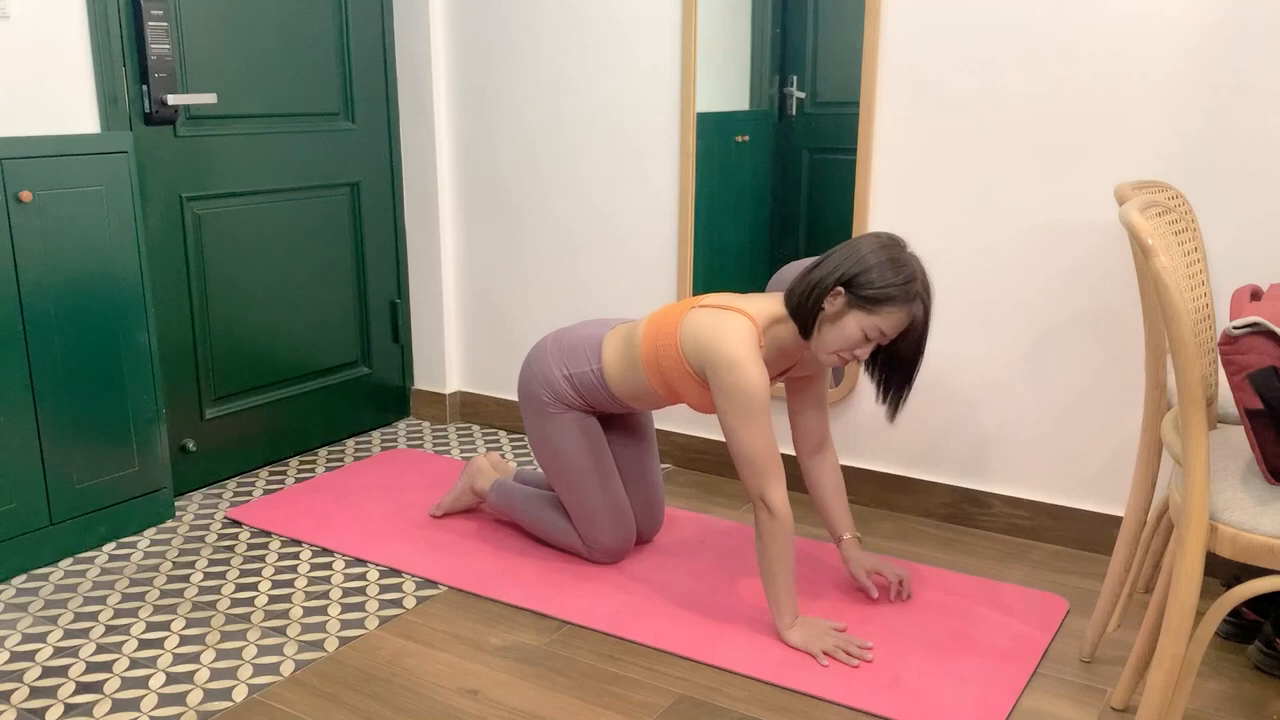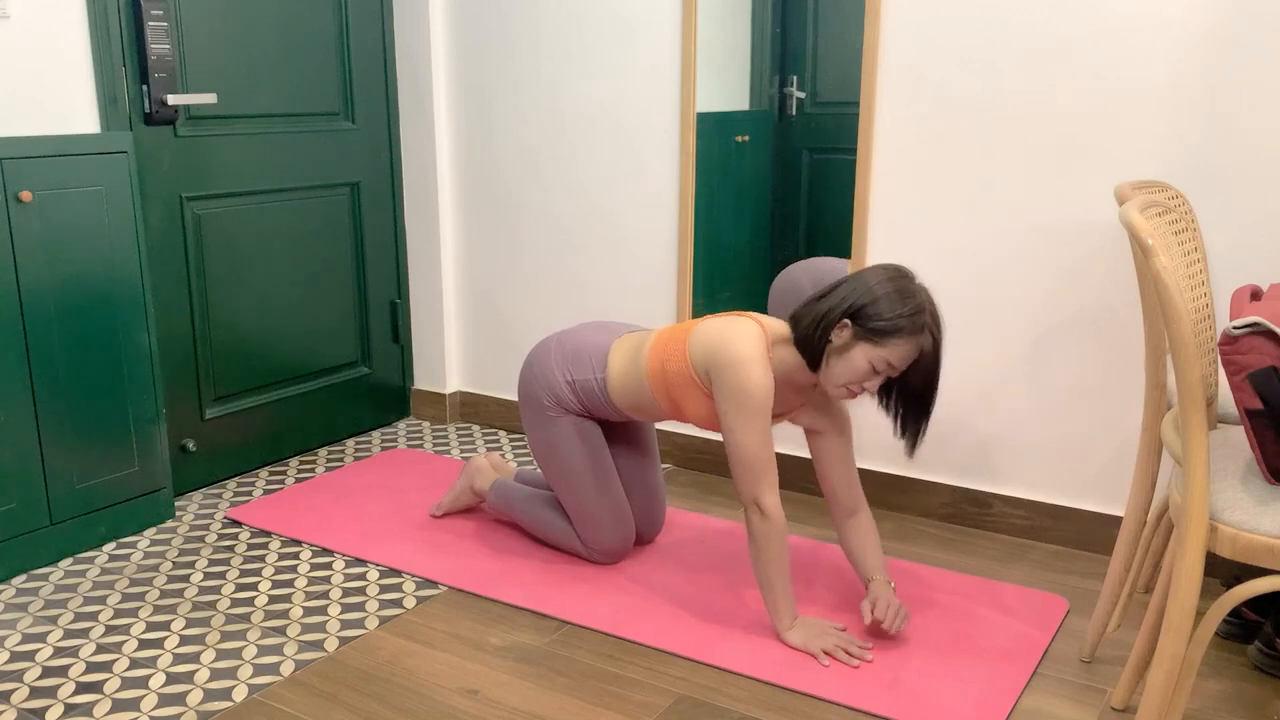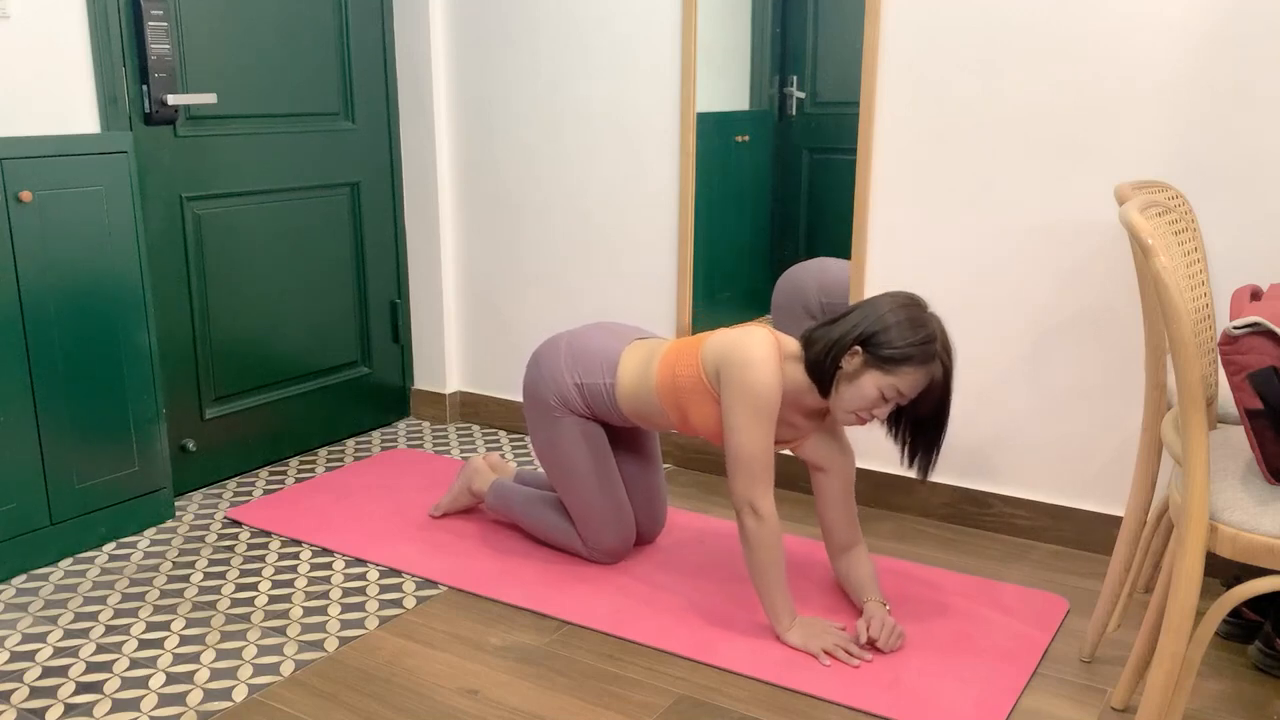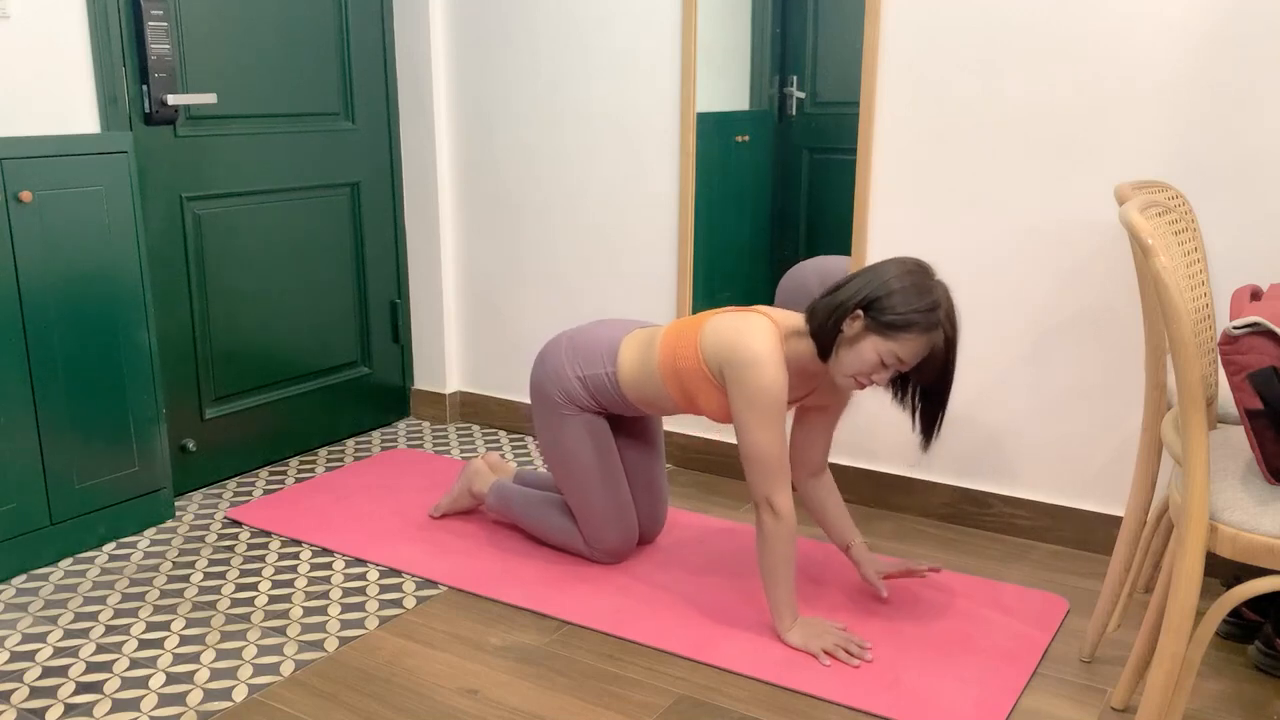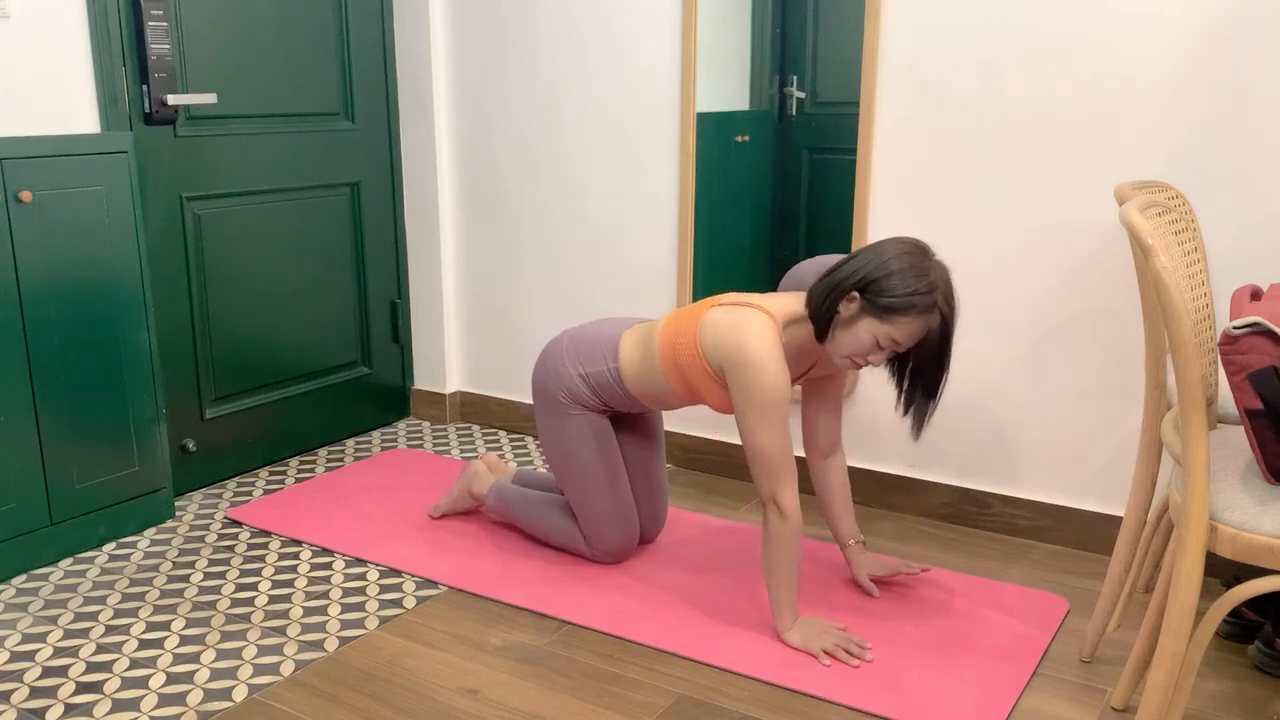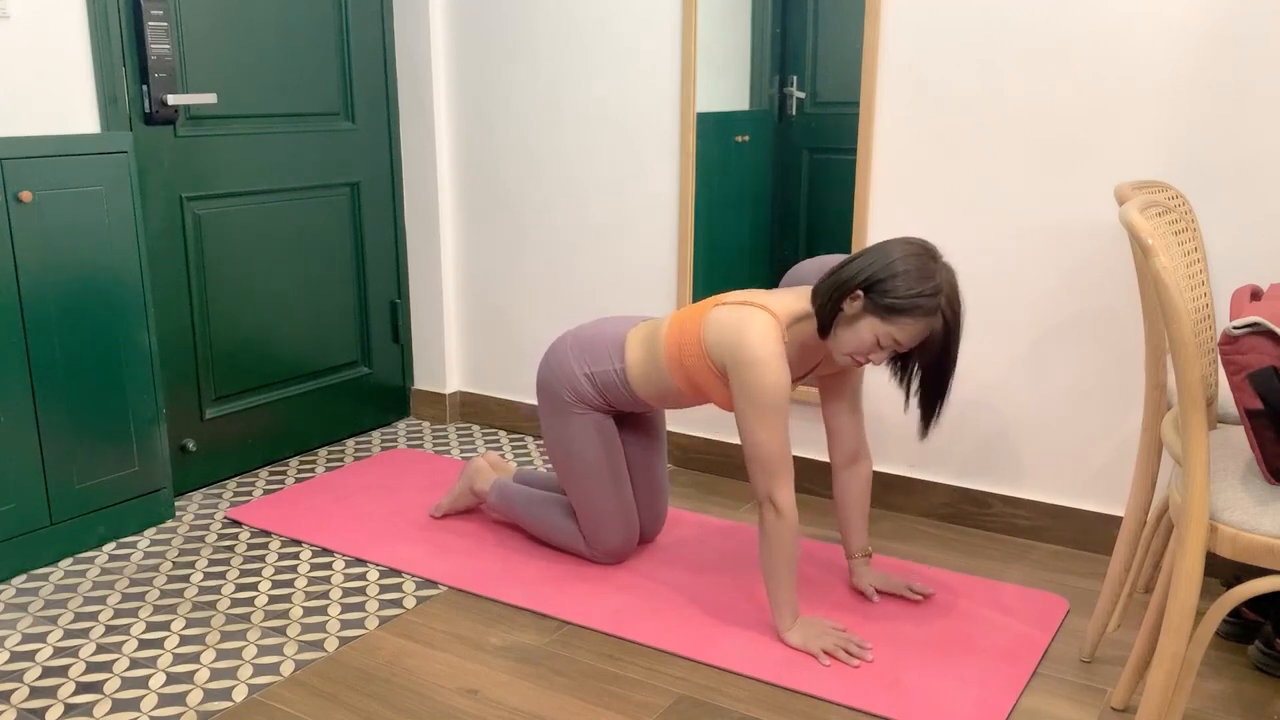
dt=0.7s
person 1, frame 1
left shoulder: (810, 340)
right shoulder: (735, 346)
left elbow: (816, 450)
right elbow: (769, 499)
left wrist: (850, 546)
right wrist: (789, 623)
left hip: (612, 382)
right hip: (559, 381)
left knee: (645, 528)
right knee: (608, 543)
left ankle: (508, 474)
right ankle: (486, 483)
person 1, frame 2
left shoulder: (819, 406)
right shoulder: (745, 356)
left elbow: (851, 511)
right elbow: (761, 505)
left wrist: (878, 584)
right wrist: (789, 624)
left hip: (613, 370)
right hip: (558, 380)
left knee: (645, 530)
right knee: (608, 543)
left ankle: (507, 474)
right ankle: (486, 482)
person 1, frame 3
left shoulder: (824, 439)
right shoulder: (757, 364)
left elbow: (846, 548)
right elbow: (754, 509)
left wrist: (874, 604)
right wrist: (788, 624)
left hip: (617, 365)
right hip: (565, 380)
left knee: (646, 530)
right knee: (608, 544)
left ankle: (503, 473)
right ankle: (484, 484)
person 1, frame 4
left shoulder: (831, 375)
right shoulder: (759, 355)
left elbow: (810, 476)
right elbow: (773, 504)
left wrist: (859, 554)
right wrist: (789, 624)
left hip: (623, 368)
right hip: (570, 377)
left knee: (646, 529)
right knee: (611, 543)
left ankle: (504, 472)
right ankle: (483, 486)
person 1, frame 5
left shoulder: (829, 339)
right shoulder: (758, 348)
left elbow: (825, 454)
right elbow: (779, 501)
left wrist: (855, 550)
right wrist: (789, 623)
left hip: (624, 377)
right hip: (574, 379)
left knee: (647, 528)
right knee: (612, 543)
left ankle: (504, 473)
right ankle: (484, 487)
person 1, frame 6
left shoulder: (836, 334)
right shoulder: (761, 344)
left elbow: (851, 459)
right elbow: (776, 499)
left wrist: (860, 562)
right wrist: (789, 623)
left hip: (631, 378)
right hip: (578, 377)
left knee: (646, 528)
right knee: (611, 544)
left ankle: (504, 472)
right ankle: (485, 483)
